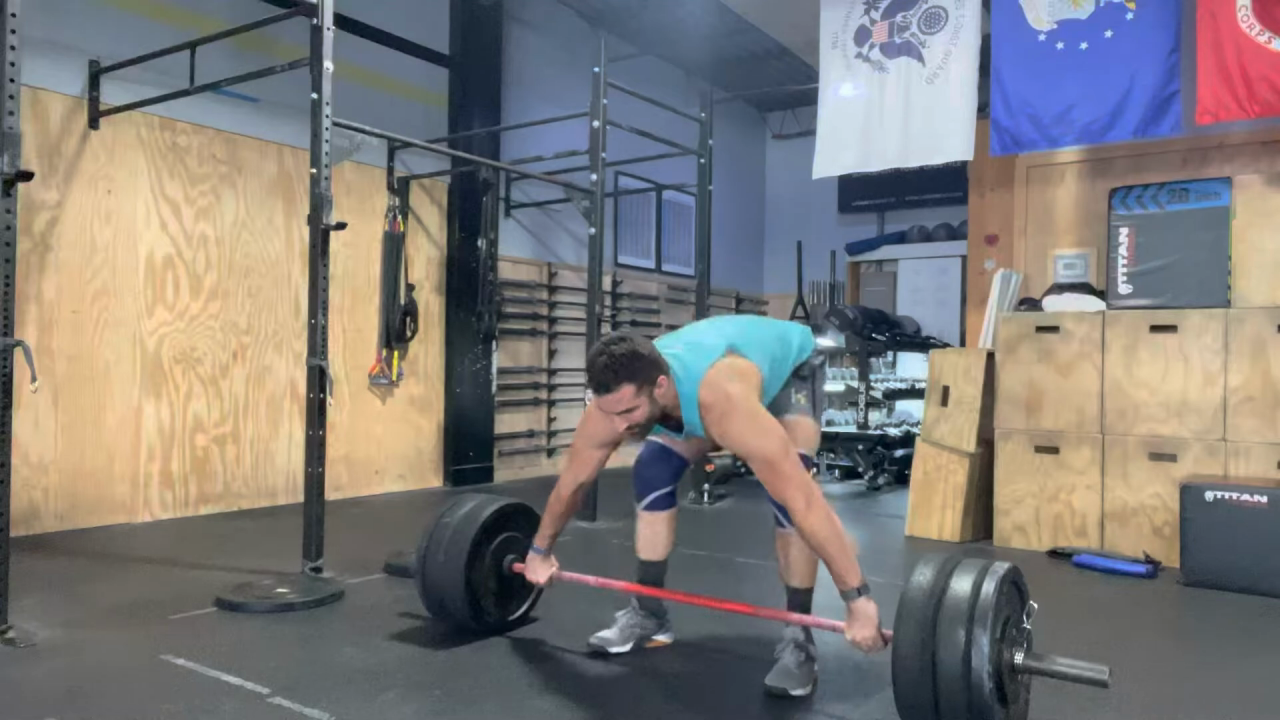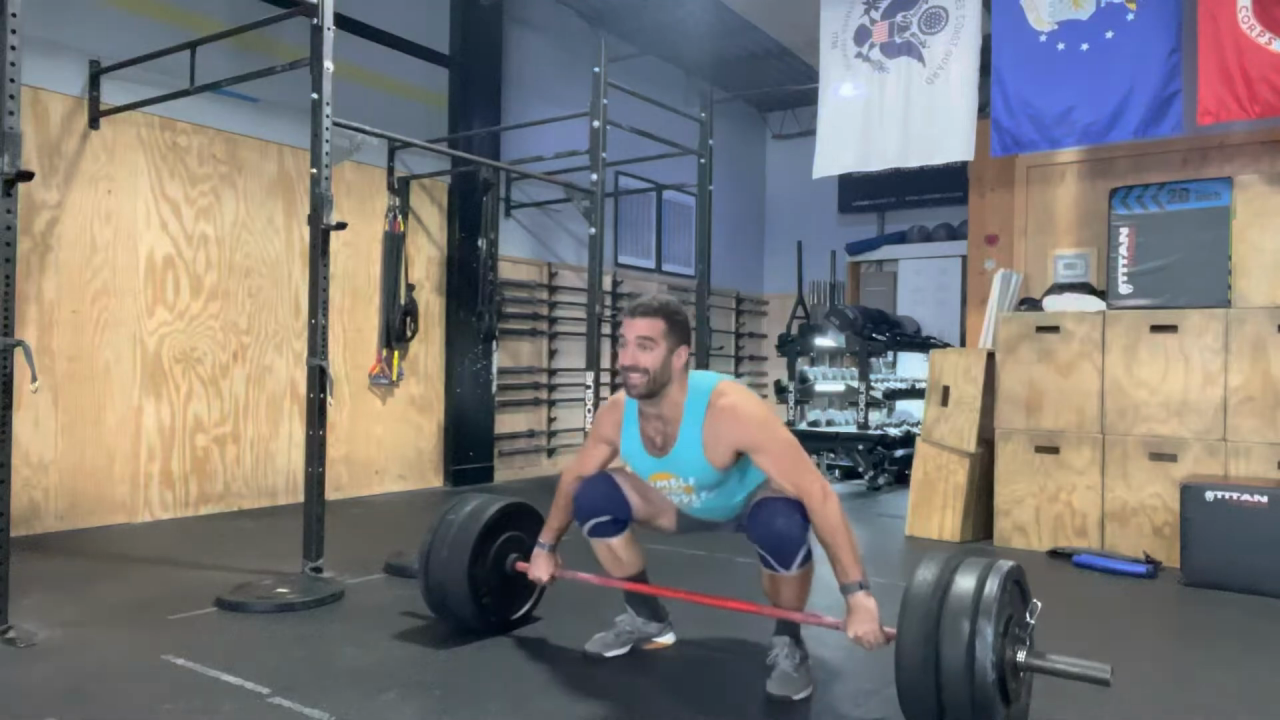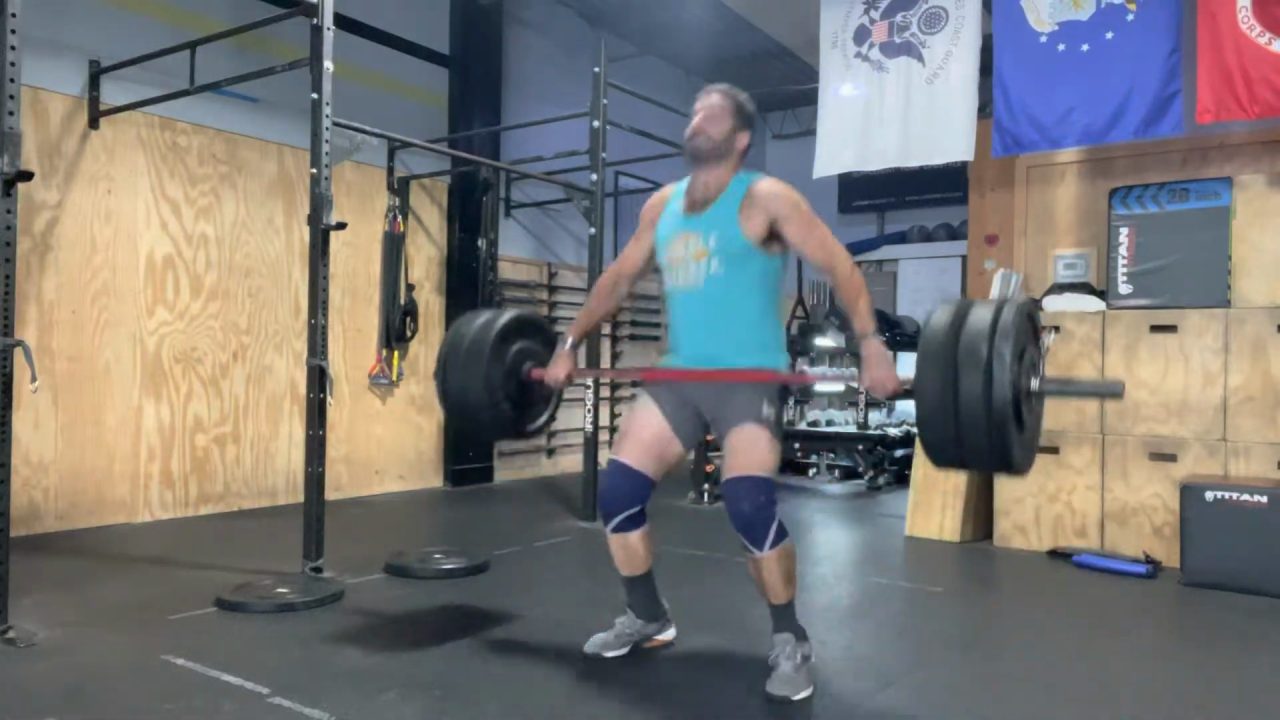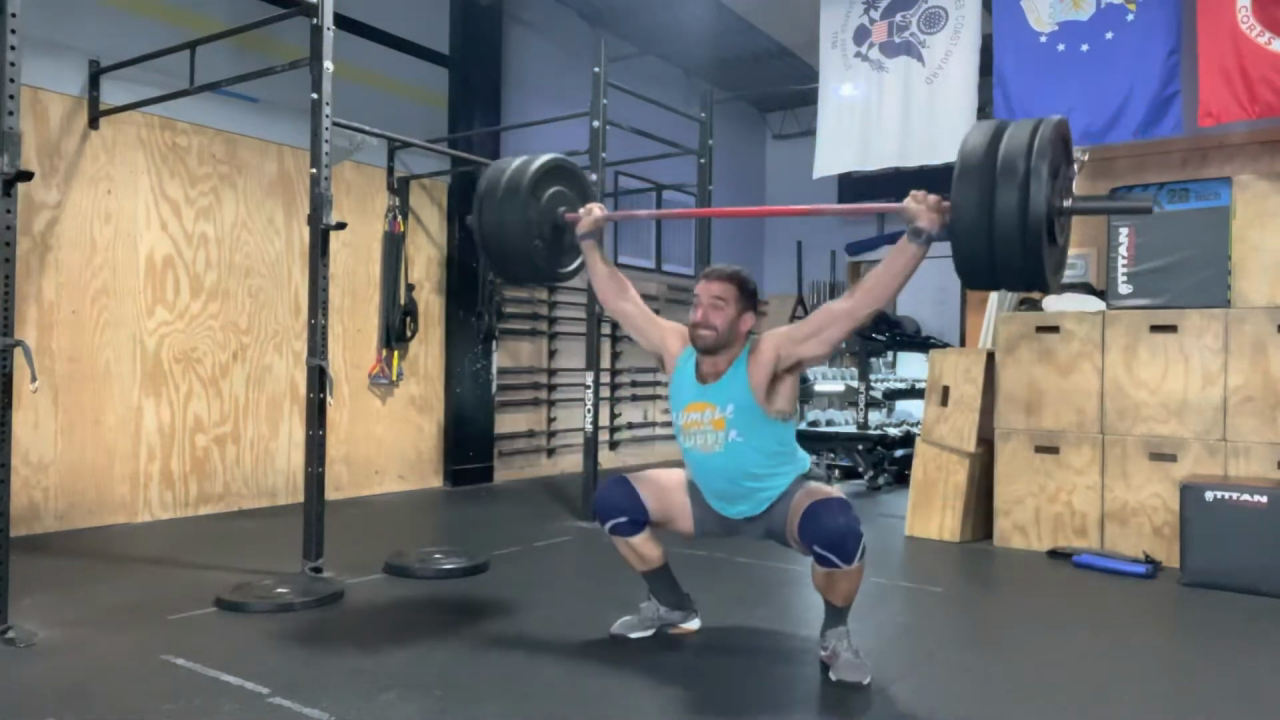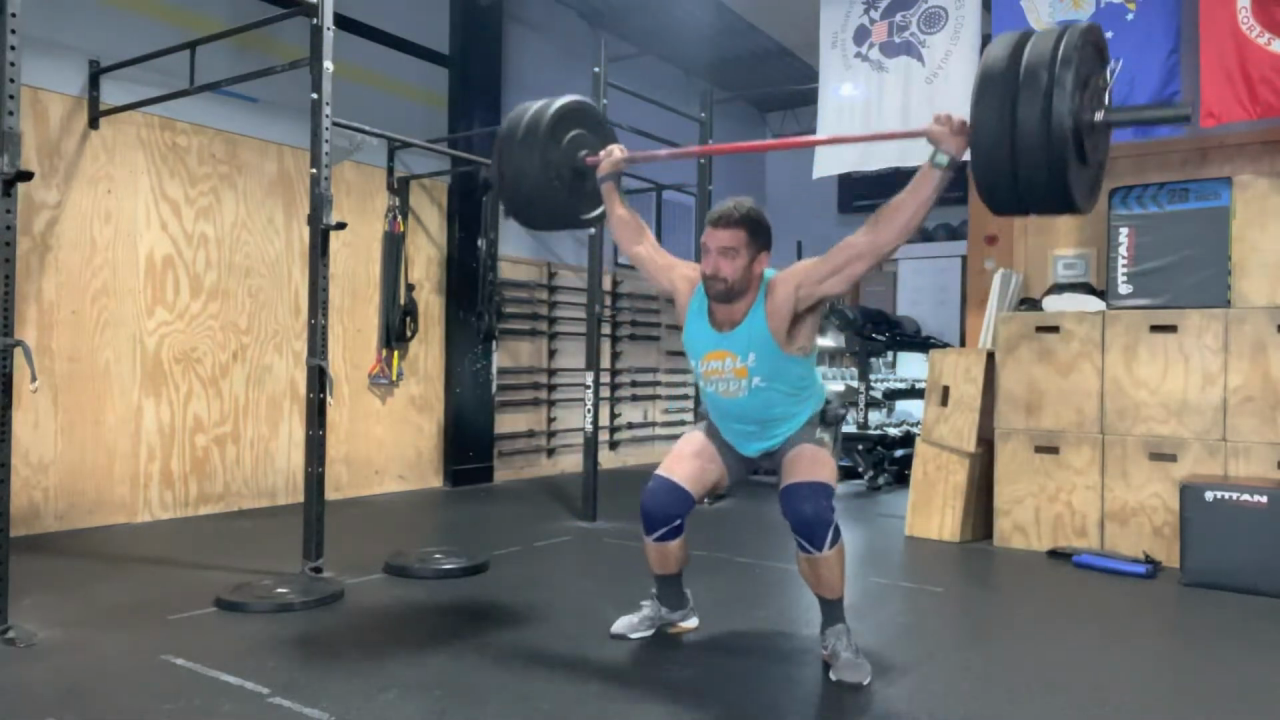
dt=0.7s
person 1, frame 1
left shoulder: (722, 397)
right shoulder: (614, 404)
left elbow: (804, 500)
right elbow: (573, 480)
left wrist: (858, 600)
right wrist: (540, 551)
left hip: (788, 365)
left knee: (788, 493)
right knee: (653, 472)
left ankle: (798, 637)
right ankle: (647, 613)
person 1, frame 2
left shoulder: (729, 410)
right shoulder: (616, 412)
left elbow: (817, 494)
right elbow: (576, 476)
left wrist: (858, 597)
right wrist: (545, 547)
left hip: (757, 496)
right hip: (688, 503)
left knee: (781, 529)
right knee: (592, 499)
left ankle: (788, 643)
right ankle: (646, 617)
person 1, frame 3
left shoulder: (764, 197)
right shoulder: (663, 203)
left elbow: (840, 266)
right elbow: (616, 279)
left wrist: (871, 346)
right wrist: (569, 345)
left hip: (751, 375)
right hip: (680, 371)
left knee: (749, 505)
right knee: (617, 490)
left ankle: (789, 640)
right ankle: (647, 618)
person 1, frame 4
left shoulder: (770, 360)
right shoulder: (677, 350)
left elbow: (859, 302)
right elbow: (620, 301)
left wrist: (921, 232)
right wrist: (589, 238)
left hip: (784, 497)
right hip: (711, 499)
left knee: (837, 530)
right knee: (613, 499)
left ankle: (835, 634)
right ankle: (672, 604)
person 1, frame 5
left shoulder: (787, 298)
right shoulder: (688, 291)
left elbow: (877, 239)
right elbow: (637, 242)
left wrist: (944, 159)
right wrist: (609, 184)
left hip: (796, 426)
right hip: (724, 430)
left knee: (808, 512)
right knee: (660, 503)
left ankle: (835, 634)
right ankle: (670, 605)
